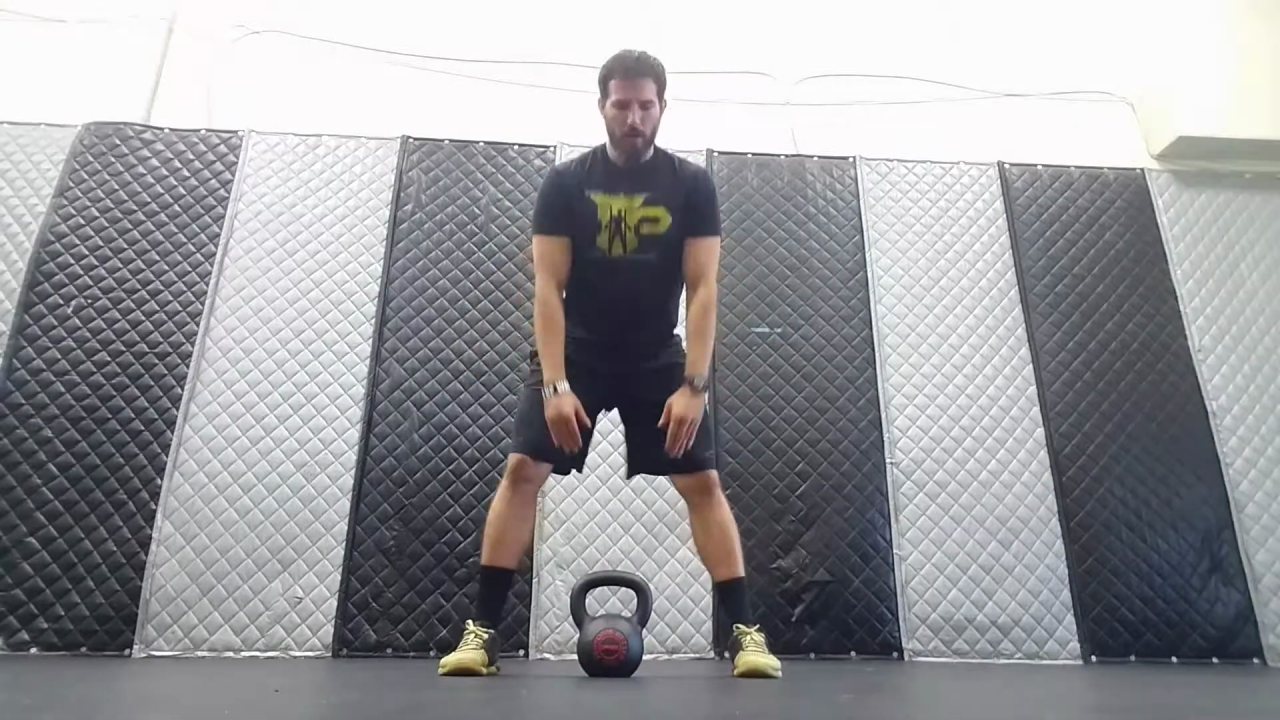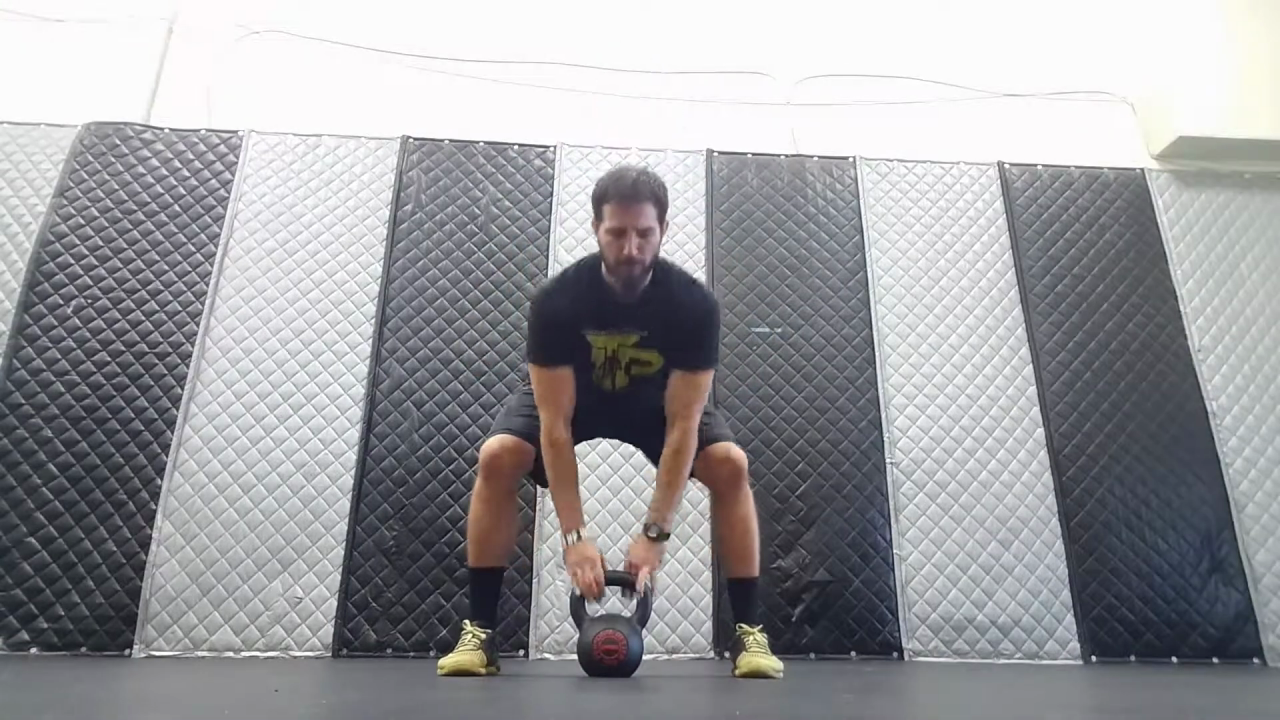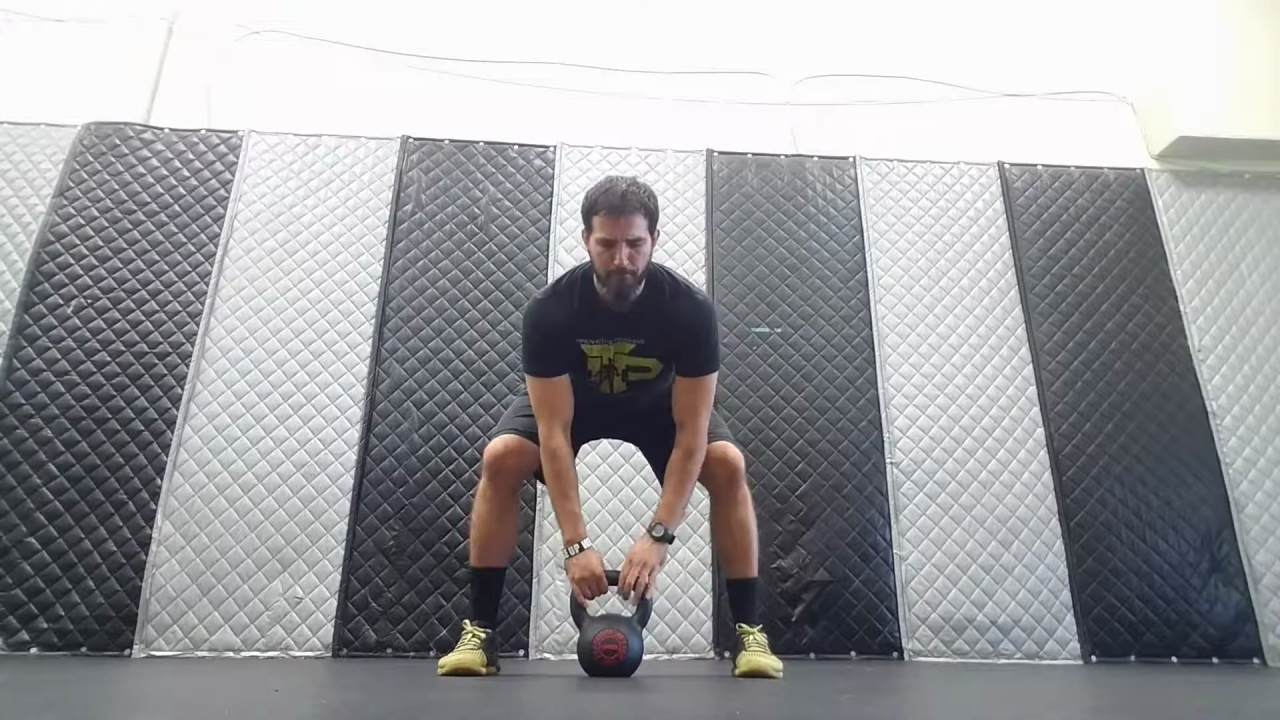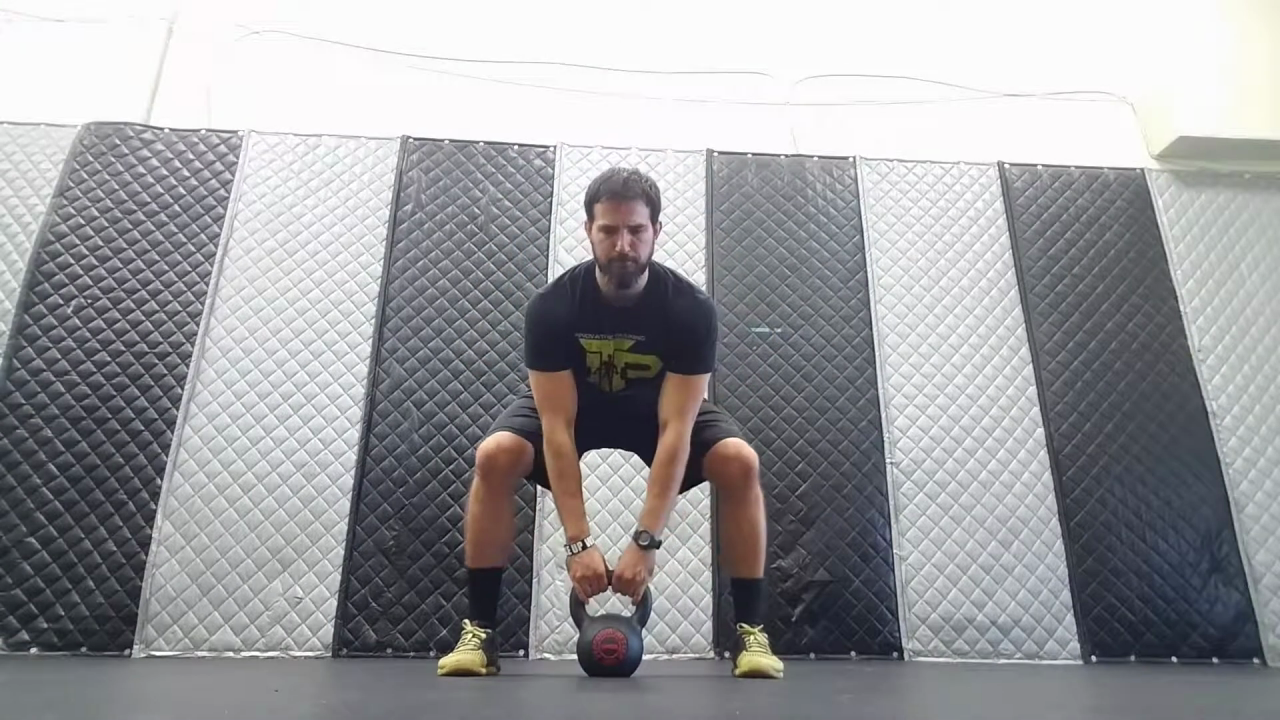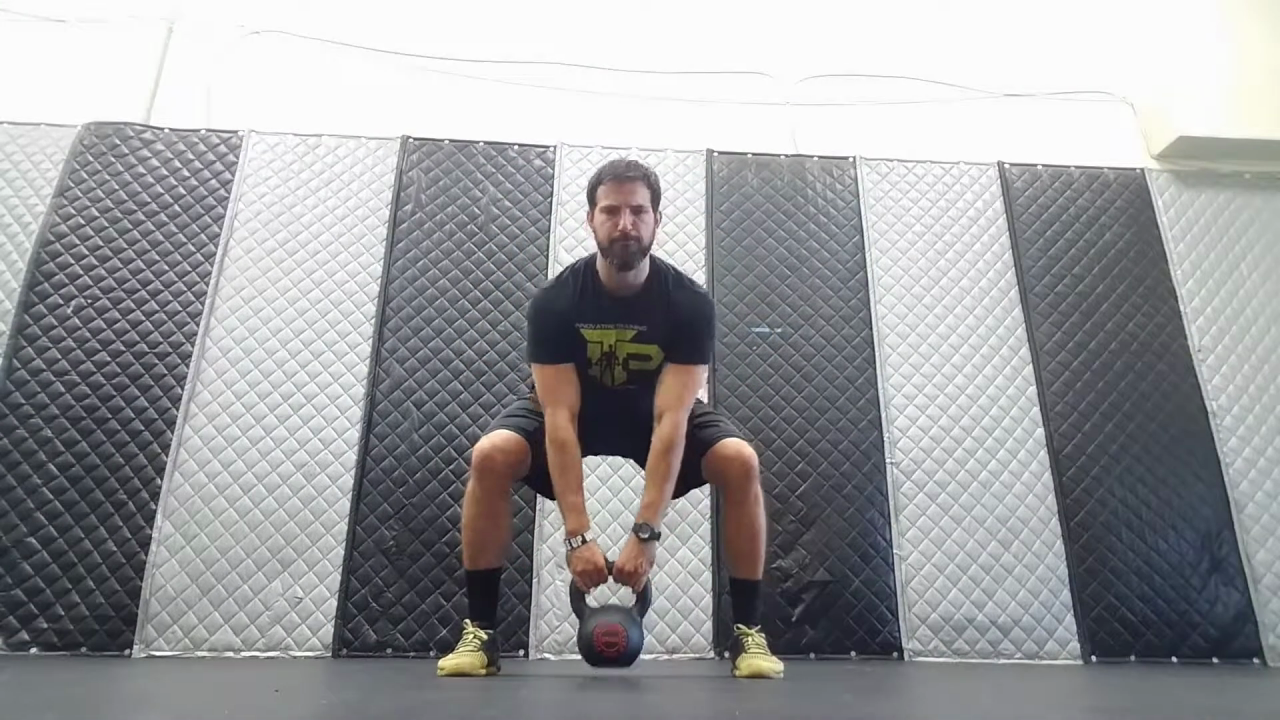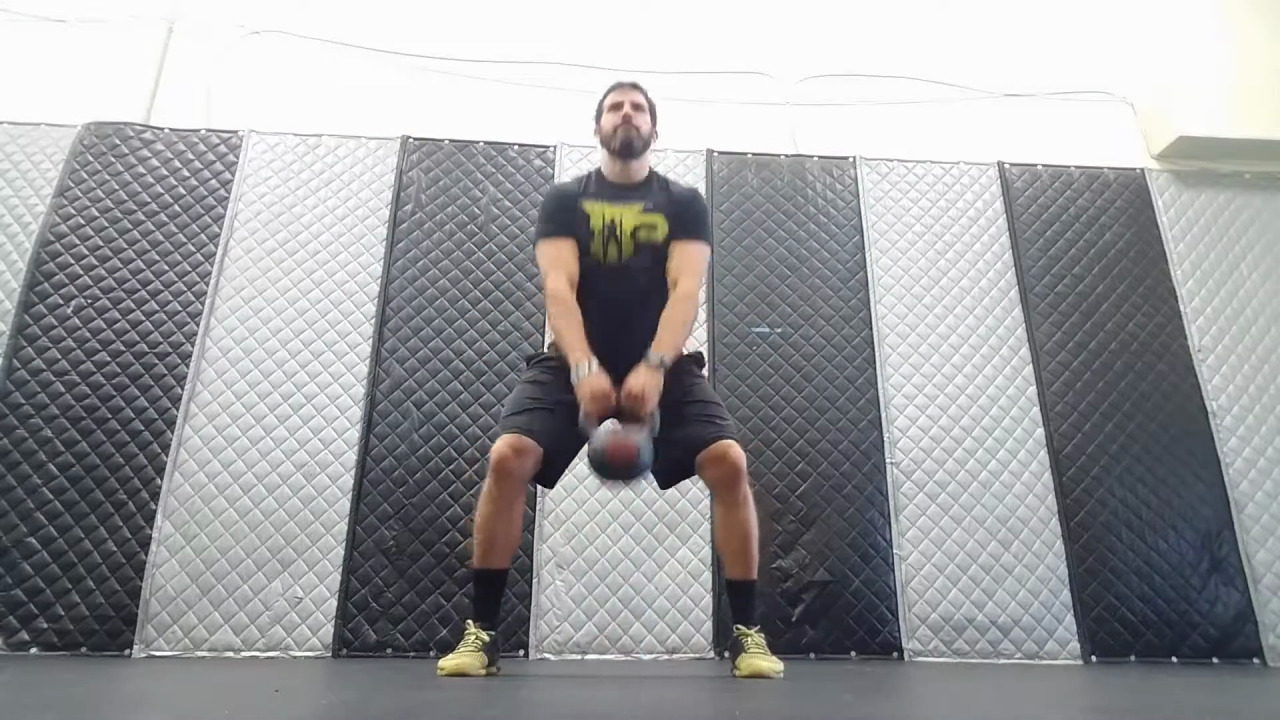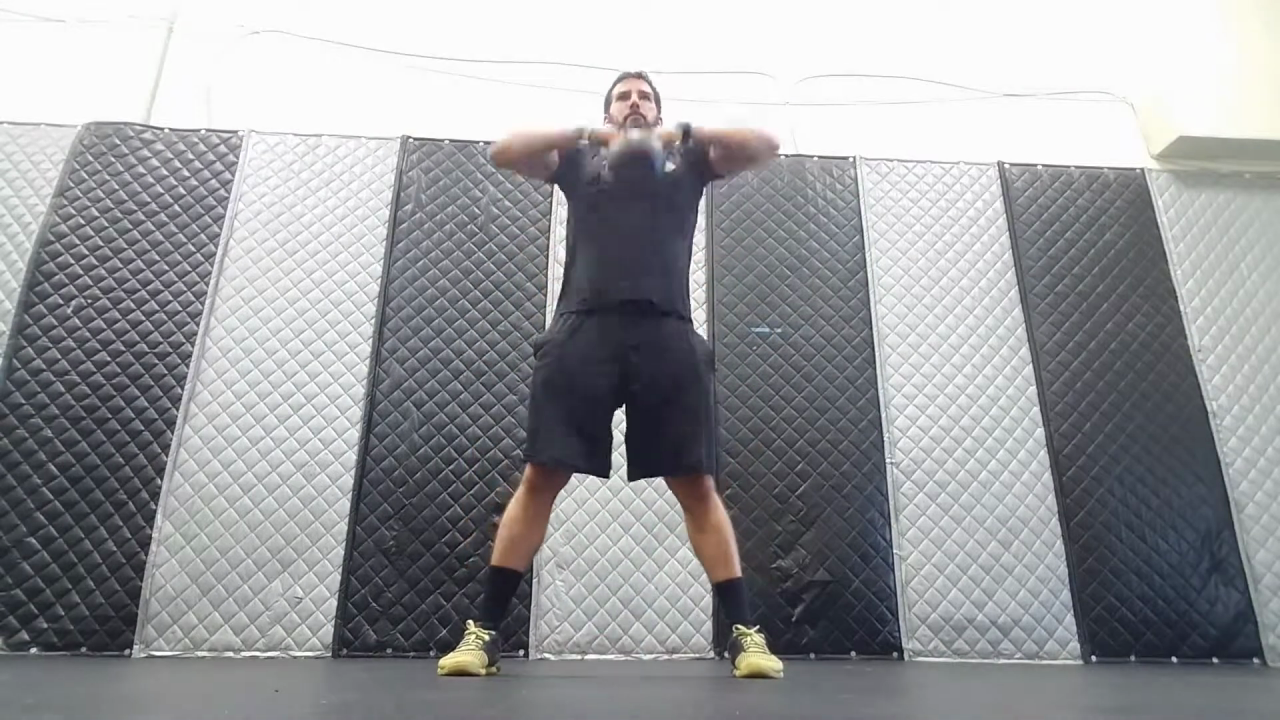
dt=0.3s
person 1, frame 1
left shoulder: (692, 186)
right shoulder: (565, 184)
left elbow: (703, 288)
right elbow: (548, 288)
left wrist: (692, 384)
right wrist: (555, 382)
left hip: (657, 357)
right hip: (575, 350)
left knee: (701, 479)
right knee: (524, 469)
left ankle: (745, 631)
right ankle: (482, 632)
person 1, frame 2
left shoulder: (693, 304)
right shoulder: (557, 301)
left elbow: (682, 424)
right elbow: (555, 424)
left wrist: (654, 534)
right wrist: (575, 537)
left hip: (655, 404)
right hip: (570, 402)
left knee: (731, 466)
right knee: (497, 459)
left ankle: (749, 632)
right ankle: (479, 631)
person 1, frame 3
left shoulder: (691, 310)
right shoulder: (549, 310)
left elbow: (692, 430)
right elbow: (555, 434)
left wrist: (659, 535)
right wrist: (576, 545)
left hip: (656, 403)
right hip: (567, 401)
left knee: (727, 464)
right knee: (503, 457)
left ankle: (748, 631)
right ankle: (480, 632)
person 1, frame 4
left shoulder: (691, 309)
right shoulder: (551, 307)
left elbow: (675, 430)
right elbow: (558, 429)
left wrist: (645, 541)
right wrist: (578, 542)
left hip: (657, 409)
right hip: (571, 405)
left knee: (740, 462)
right knee: (495, 456)
left ankle: (749, 631)
right ankle: (479, 631)
person 1, frame 5
left shoulder: (688, 302)
right shoulder: (556, 301)
left elbow: (673, 422)
right elbow: (560, 420)
left wrist: (646, 535)
right wrist: (577, 535)
left hip: (652, 415)
right hip: (576, 411)
left knee: (740, 462)
right knee: (491, 457)
left ankle: (748, 634)
right ankle: (479, 633)
person 1, frame 6
left shoulder: (684, 204)
right shoulder: (565, 200)
left elbow: (685, 292)
right elbow: (558, 287)
left wrist: (656, 365)
right wrist: (582, 367)
left hip: (661, 364)
right hip: (574, 363)
left knee: (729, 463)
right knee: (507, 460)
left ankle: (746, 632)
right ankle: (481, 631)
person 1, frame 7
left shoulder: (687, 156)
right shoulder: (579, 156)
left elbow: (763, 144)
right elbow: (505, 150)
left wrist: (684, 131)
right wrist: (591, 129)
left hip: (664, 330)
right hip: (585, 328)
left knee: (696, 483)
right knee: (541, 476)
left ankle: (744, 633)
right ankle: (483, 630)
